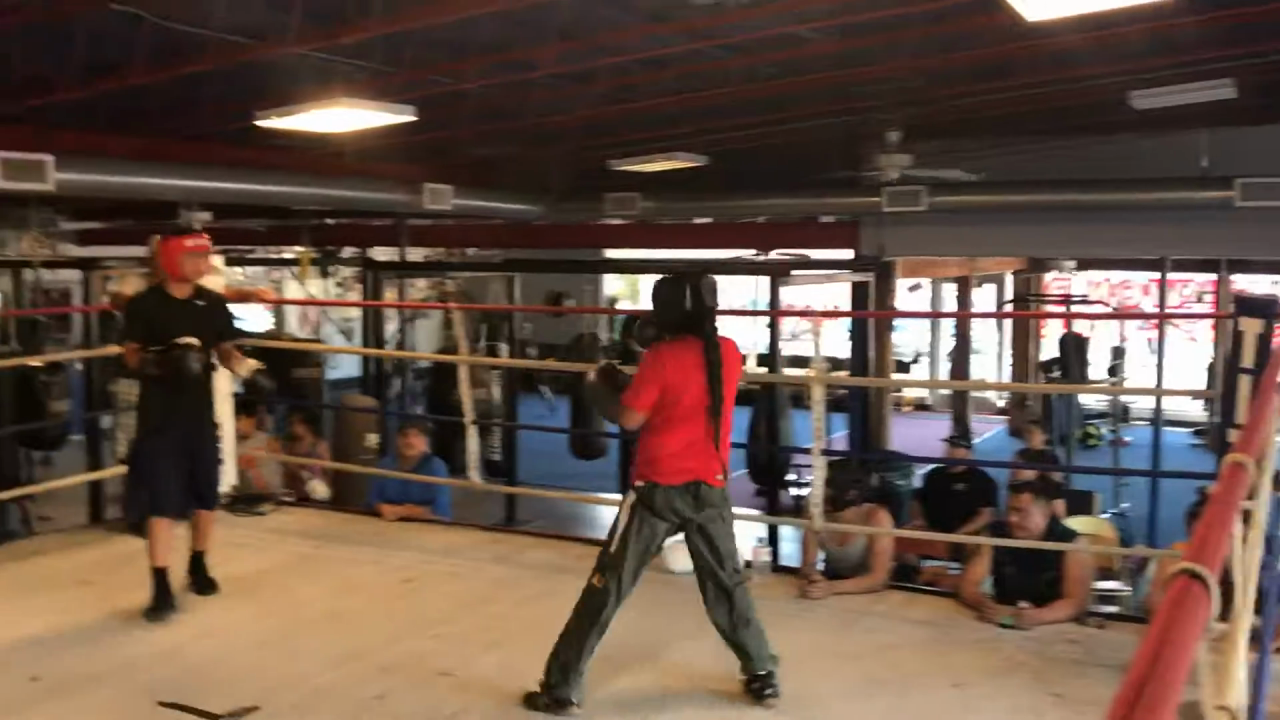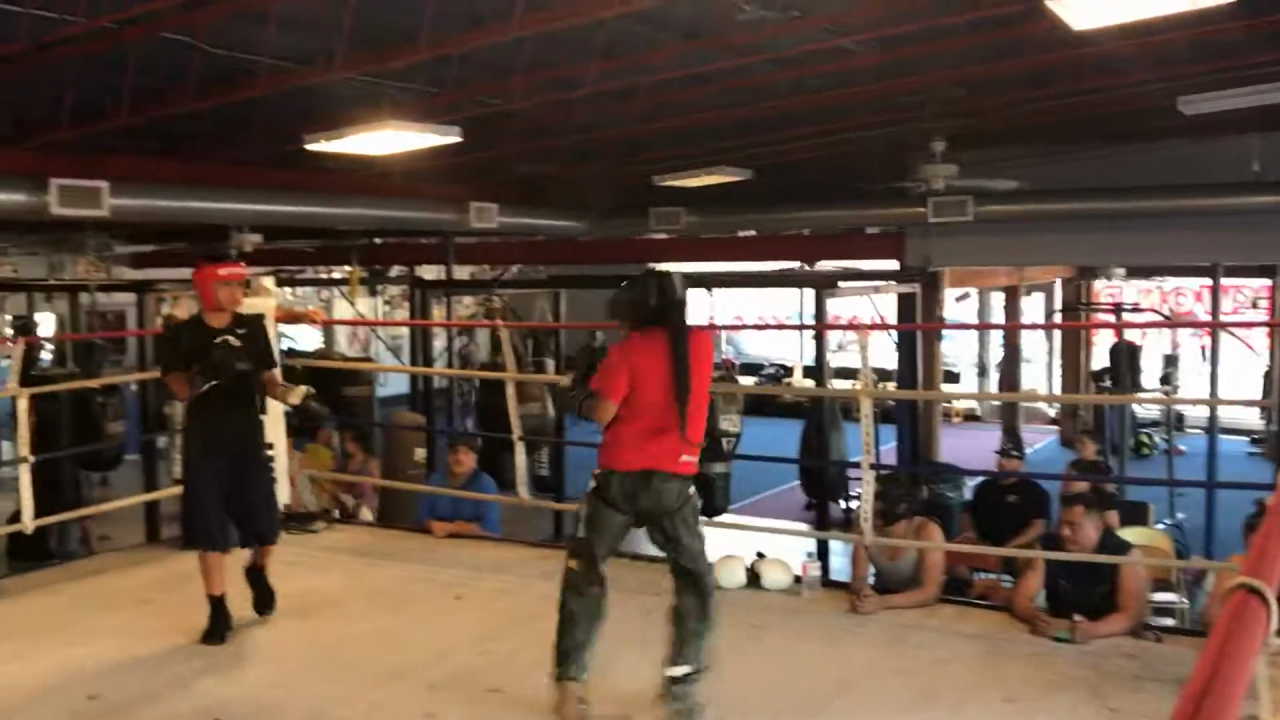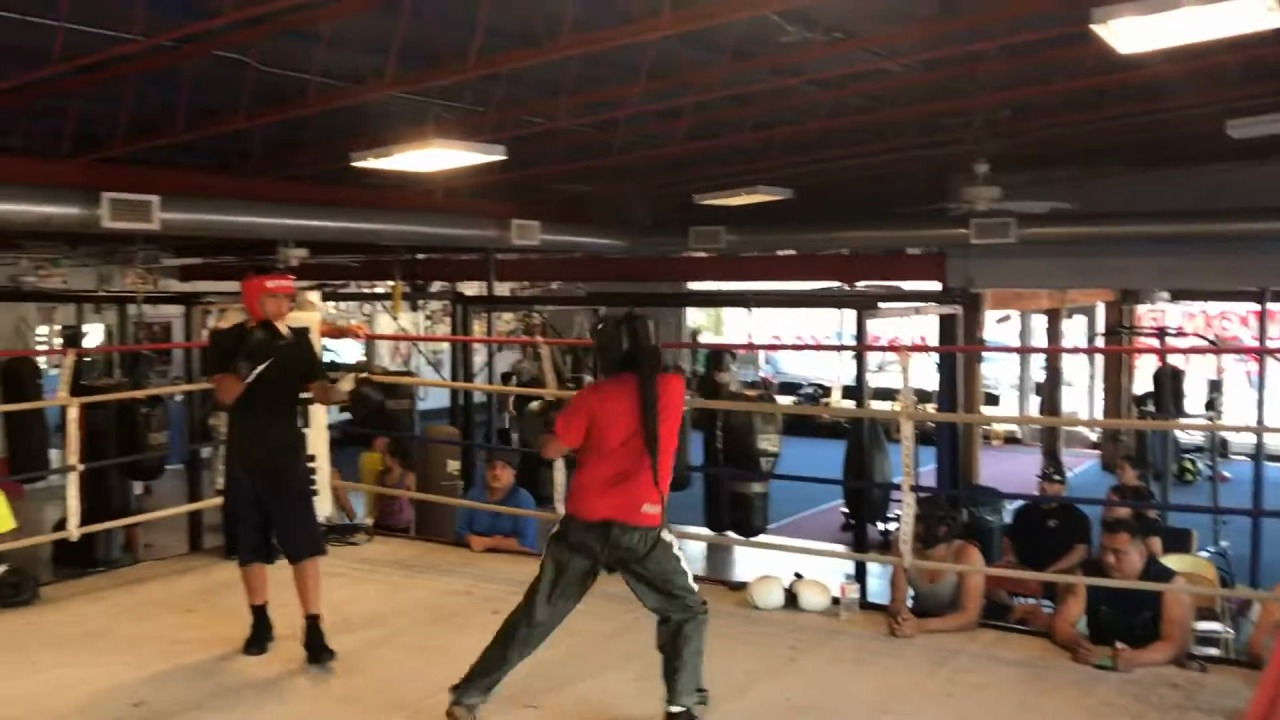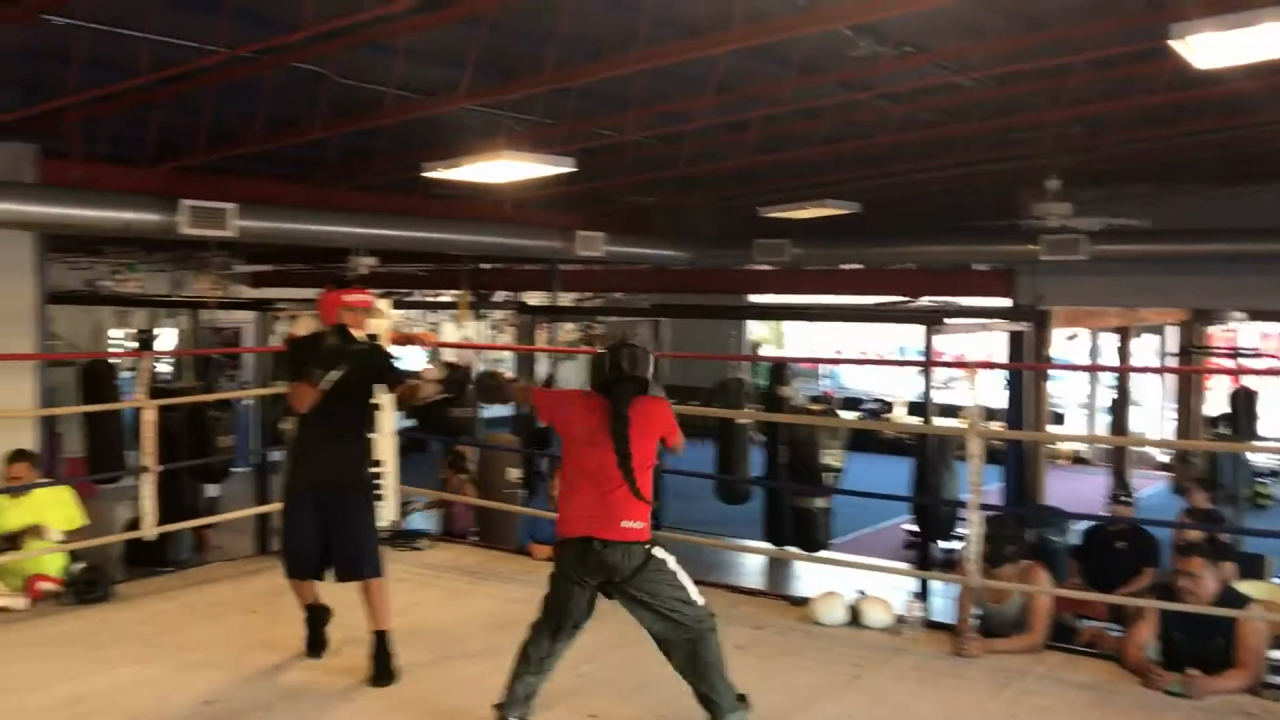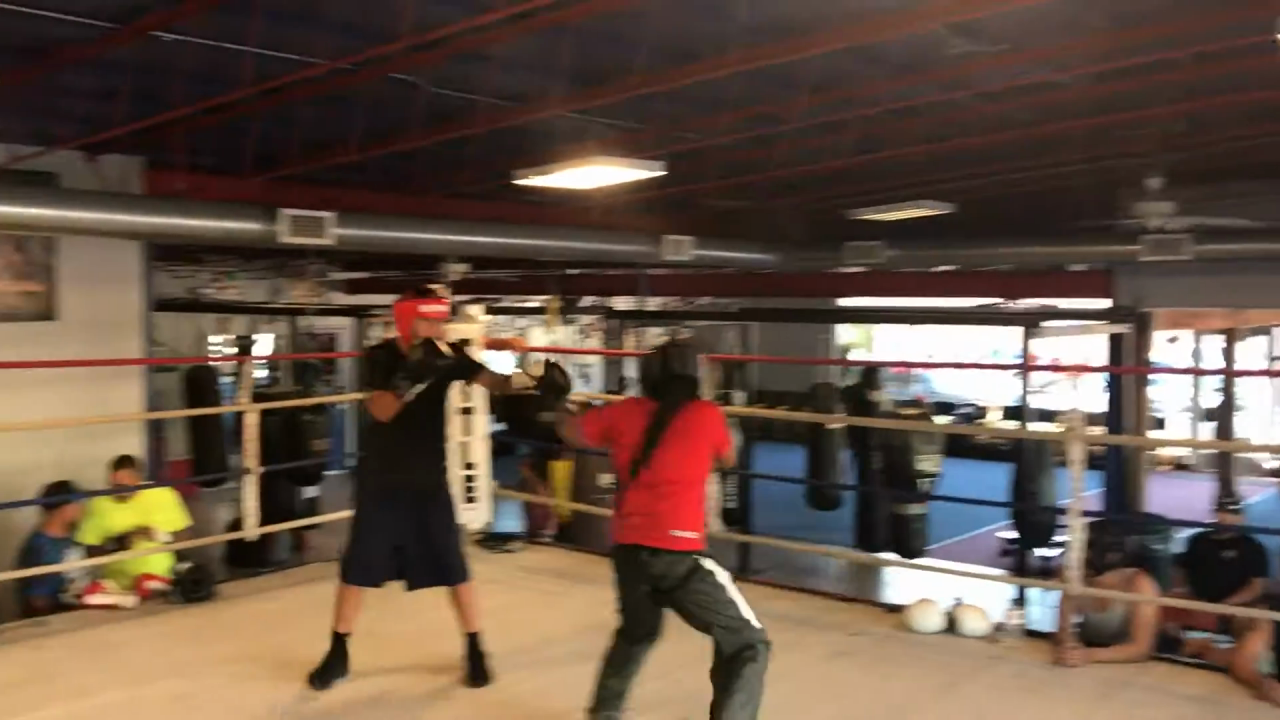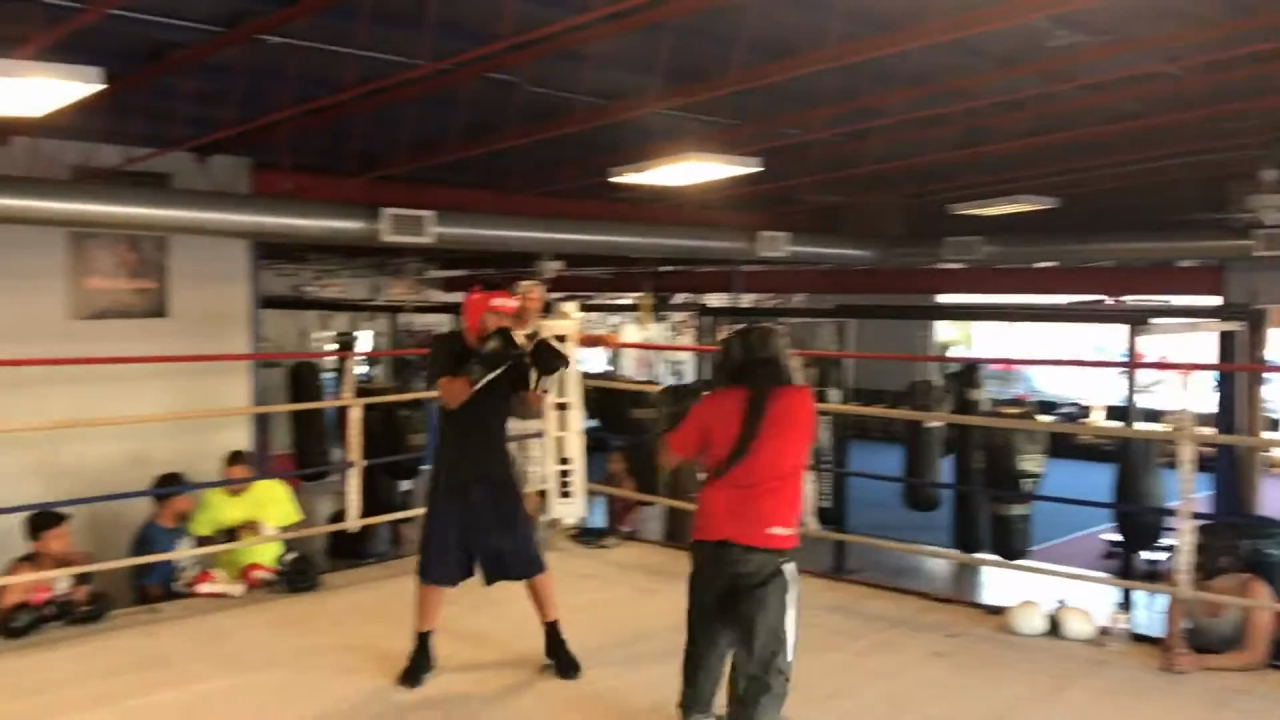
dt=0.2s
person 1, frame 1
left shoulder: (660, 355)
right shoulder: (728, 353)
left elbow: (630, 419)
left wrist: (602, 390)
left hip: (657, 488)
right hip: (709, 488)
left knee: (608, 584)
right knee: (726, 583)
left ankle: (559, 688)
right ankle: (762, 674)
person 1, frame 2
left shoulder: (629, 348)
right shoulder: (703, 343)
left elbow: (601, 414)
left wrist: (579, 396)
left hip: (619, 478)
right hip: (672, 482)
left knee: (583, 575)
right knee: (696, 577)
left ankle: (571, 677)
right ankle: (682, 672)
person 1, frame 3
left shoulder: (593, 395)
right shoulder: (672, 388)
left elbow: (552, 449)
left wrist: (551, 421)
left hip: (582, 524)
right hip: (636, 530)
left knee: (535, 616)
right knee: (686, 611)
person 1, frame 4
left shoulder: (573, 404)
right shoulder: (654, 409)
left elbow: (523, 394)
right elbow: (678, 446)
left hip: (572, 542)
right hip: (626, 546)
left knee: (553, 630)
right knee: (692, 626)
person 1, frame 5
left shoulder: (625, 412)
right shoulder: (708, 415)
left elbow: (568, 429)
right elbow: (727, 461)
left hip: (629, 549)
right hip: (678, 552)
left knee: (634, 635)
right knee: (747, 646)
person 1, frame 6
left shoulder: (713, 404)
right shoulder: (801, 401)
left elbow: (669, 459)
left hip: (711, 543)
right hip: (765, 550)
left knee: (706, 642)
right knee: (762, 668)
person 2, frame 1
left shoulder: (212, 303)
right shoulder: (145, 304)
left elbow: (226, 349)
right elbow: (130, 356)
left wrist: (245, 366)
right wrist: (163, 360)
left hip: (199, 410)
right hip: (158, 412)
left knee: (204, 491)
right knee: (159, 499)
left ankle: (198, 562)
right ankle: (162, 586)
person 2, frame 2
left shoulder: (253, 328)
right shoulder: (181, 335)
left elbow: (268, 380)
right elbow: (178, 391)
left wrist: (292, 394)
right wrist: (210, 372)
left hip: (248, 441)
right hip: (203, 446)
left knee: (264, 527)
right knee: (209, 533)
left ankle: (257, 569)
right ankle: (218, 612)
person 2, frame 3
left shoulder: (297, 340)
right shoulder: (226, 341)
left elbow: (318, 390)
right elbow: (225, 394)
left wrist: (342, 390)
right wrist: (256, 356)
left hip: (287, 454)
right hip: (244, 457)
left knee: (304, 544)
right knee: (251, 547)
left ankle: (313, 631)
right ankle: (261, 621)
person 2, frame 4
left shoulder: (370, 352)
right shoulder: (302, 349)
left elbow: (404, 391)
right elbow: (300, 403)
left wrist: (429, 386)
right wrist: (330, 364)
left hip: (351, 470)
right hip: (306, 469)
left knee: (365, 560)
right knee: (299, 559)
left ankle: (382, 647)
right ankle: (316, 613)
person 2, frame 5
left shoulder: (447, 355)
right shoulder: (379, 357)
left elbow: (489, 382)
right elbow: (381, 410)
right wrist: (413, 375)
left hip: (428, 478)
right hip: (381, 478)
left knee: (452, 564)
right knee: (358, 565)
left ankle: (475, 650)
right ankle: (337, 652)
person 2, frame 6
left shoulder: (508, 351)
right shoulder: (446, 347)
left elbow: (531, 406)
right elbow: (451, 396)
right wrist: (486, 363)
left hip: (496, 470)
right hip: (453, 471)
left knee: (526, 556)
right knee: (437, 563)
left ankle: (555, 641)
right ankle: (422, 650)
